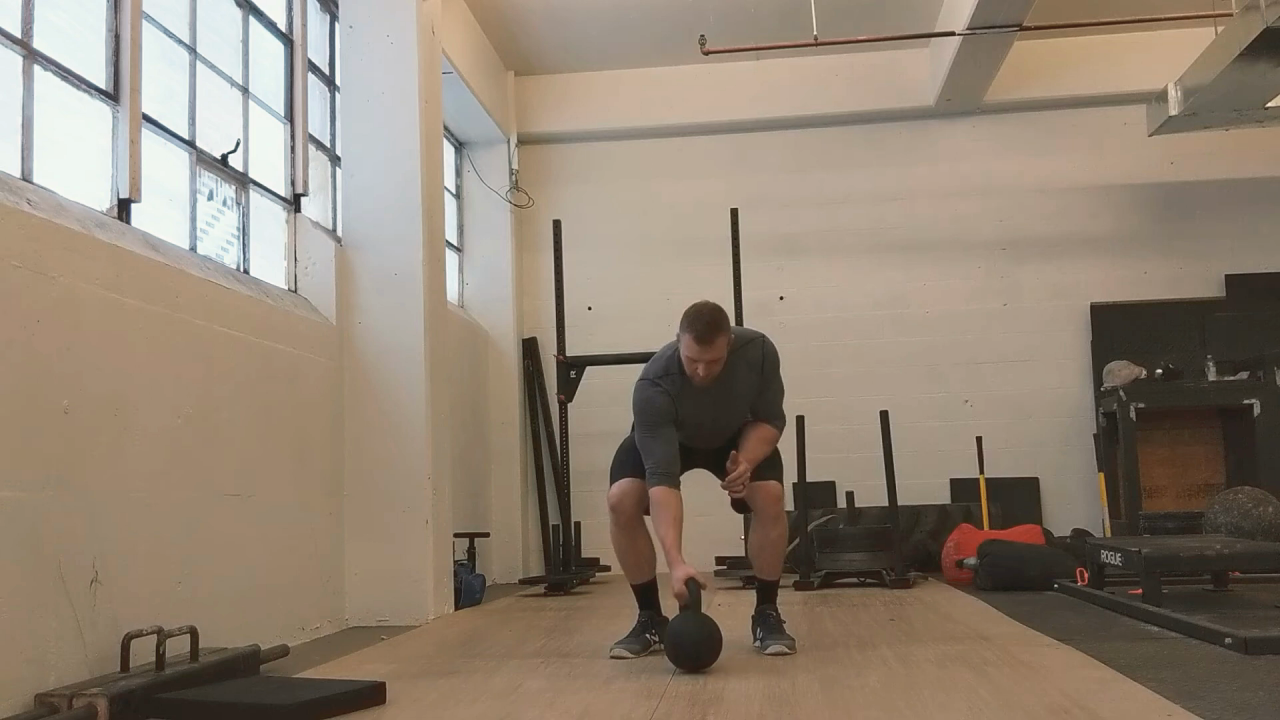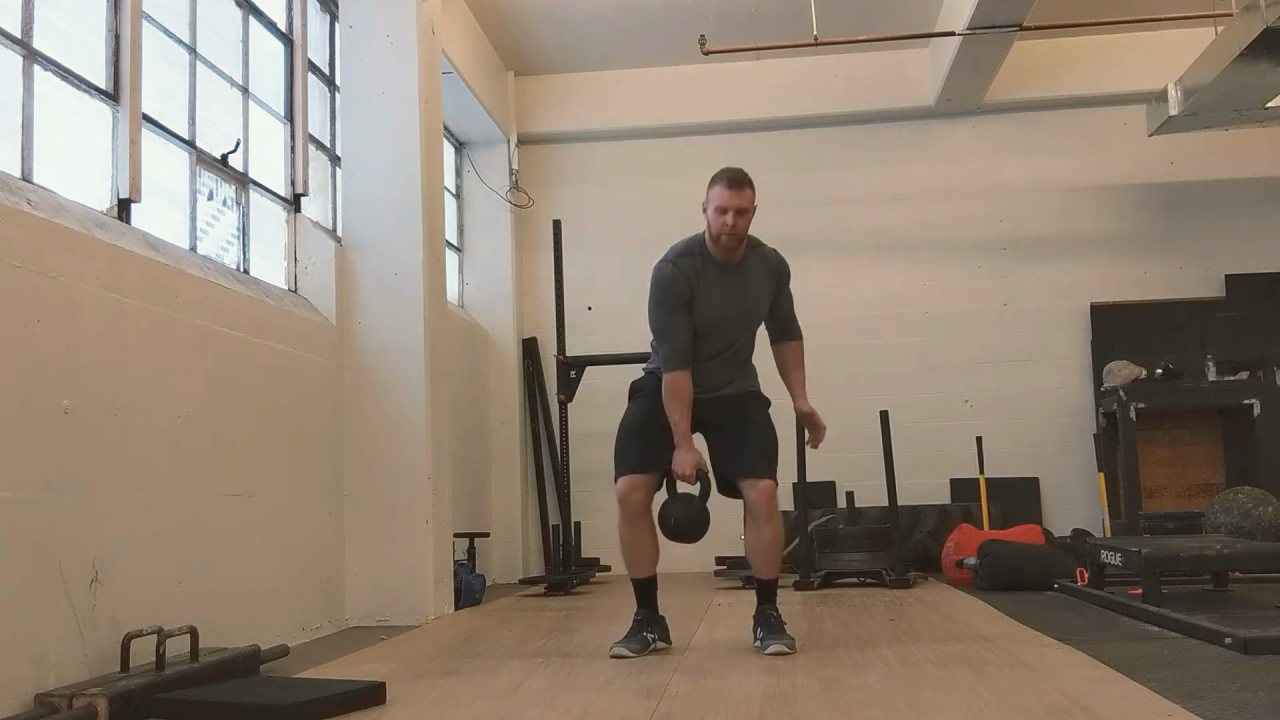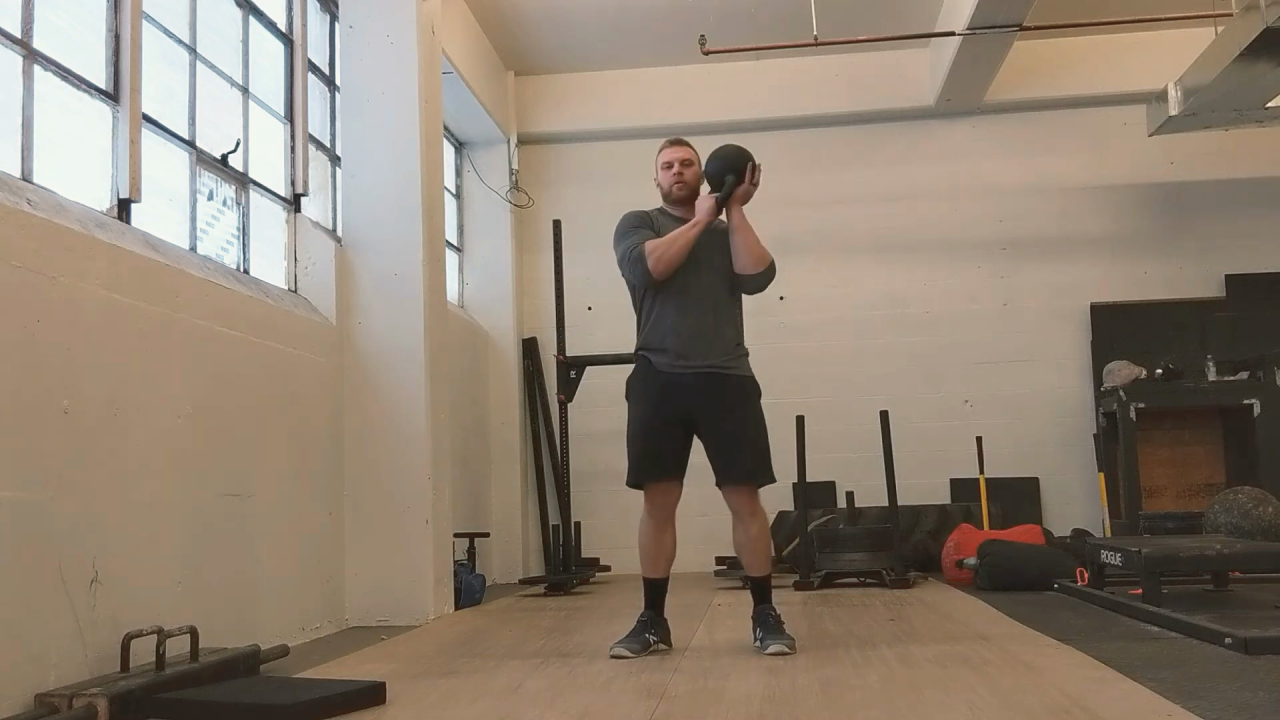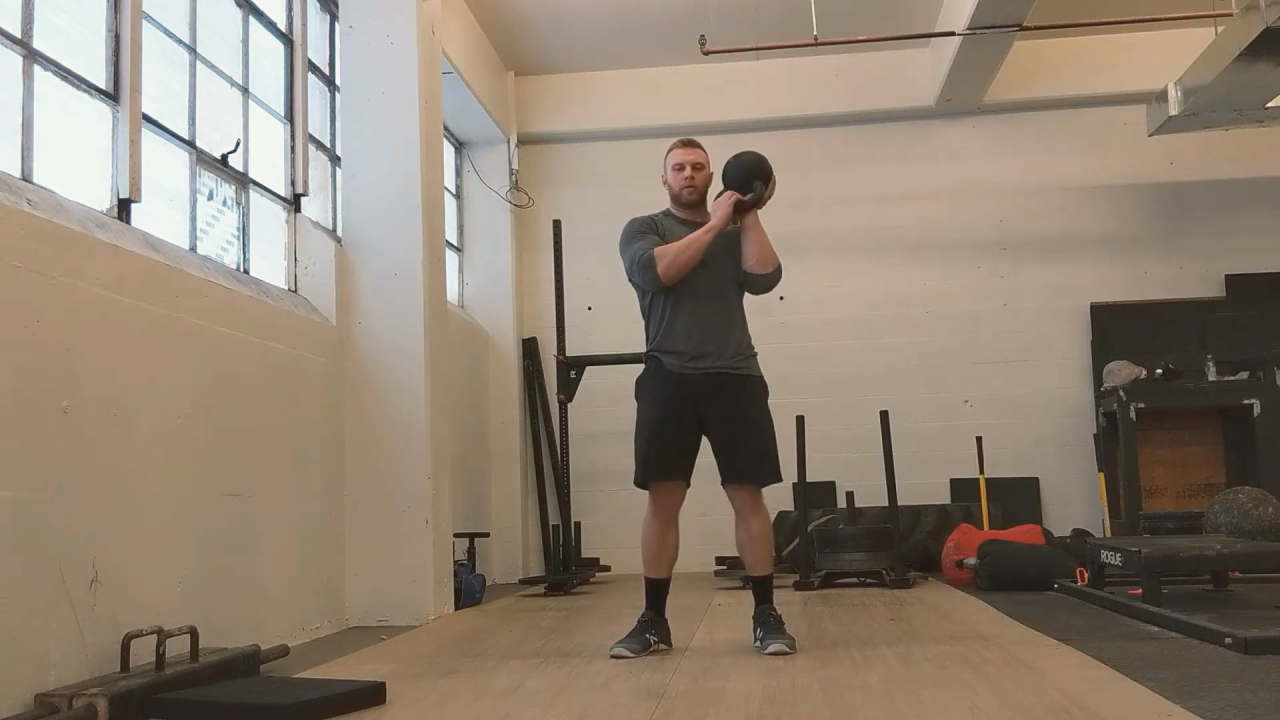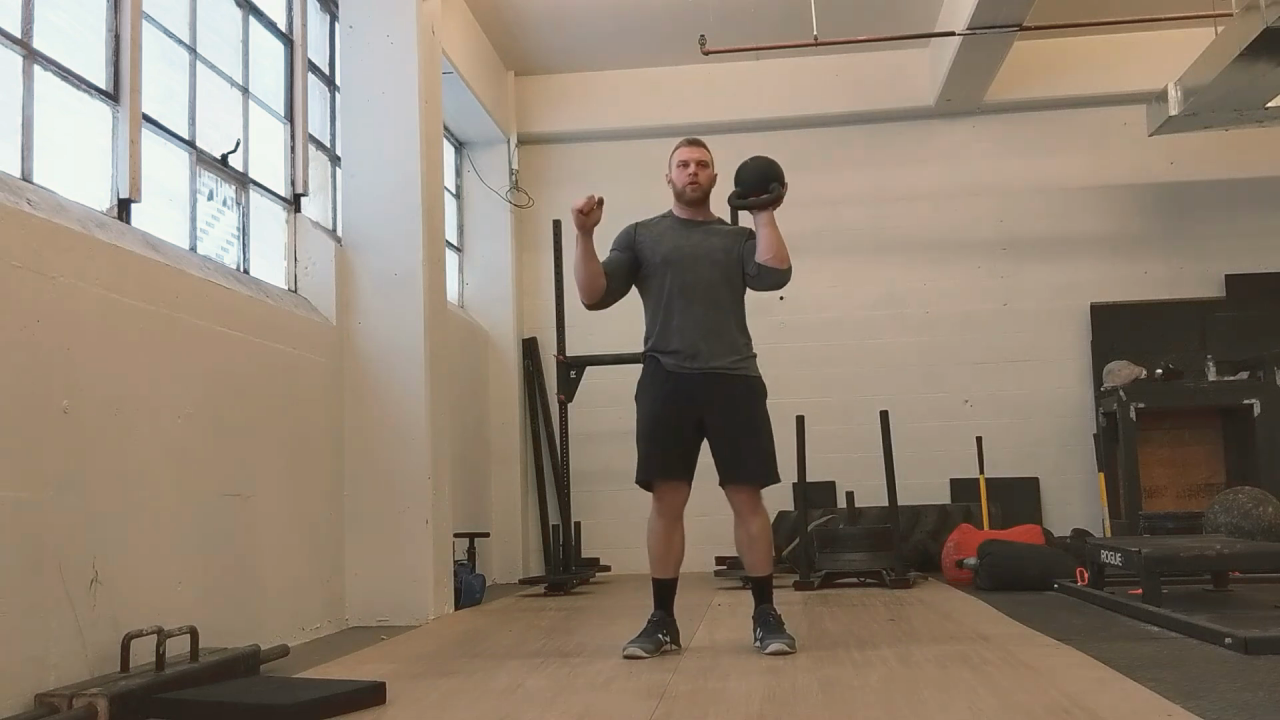
dt=1s
person 1, frame 1
left shoulder: (758, 352)
right shoulder: (654, 385)
left elbow: (770, 419)
right elbow: (662, 478)
left wrist: (746, 461)
right wrist: (676, 562)
left hip: (736, 436)
right hip: (665, 439)
left knee: (769, 496)
right knee: (621, 500)
left ankle: (767, 615)
right ankle: (651, 620)
person 1, frame 2
left shoulder: (771, 266)
right shoulder: (674, 269)
left elbow: (785, 333)
right elbow: (674, 362)
left wrist: (800, 399)
right wrist: (682, 445)
left hip: (736, 393)
right hip: (666, 388)
left knee: (762, 495)
right knee: (630, 492)
left ankle: (767, 617)
right ankle: (648, 620)
person 1, frame 3
left shoulder: (727, 233)
right shoulder: (637, 223)
left elbow: (757, 278)
right elbow: (645, 267)
left wrist: (735, 210)
right wrist: (699, 219)
left hip: (726, 378)
right hip: (659, 379)
left knee: (745, 497)
right knee: (657, 500)
left ankle: (765, 615)
right ankle: (653, 620)
person 1, frame 4
left shoulder: (737, 235)
right shoulder: (643, 228)
left elbow: (764, 278)
right elbow: (657, 272)
left wrist: (750, 214)
right wrist: (712, 225)
left hip: (734, 378)
right hip: (668, 380)
left knee: (748, 496)
right knee: (662, 499)
left ankle: (765, 615)
right ankle: (653, 620)
person 1, frame 5
left shoulder: (738, 237)
right shoulder: (641, 235)
left elbow: (774, 274)
right elbow: (594, 295)
left wrist: (764, 212)
right wrist: (584, 235)
left hip: (733, 379)
right hip: (667, 380)
left knee: (747, 497)
right knee: (666, 499)
left ankle: (765, 614)
right ankle: (662, 620)
